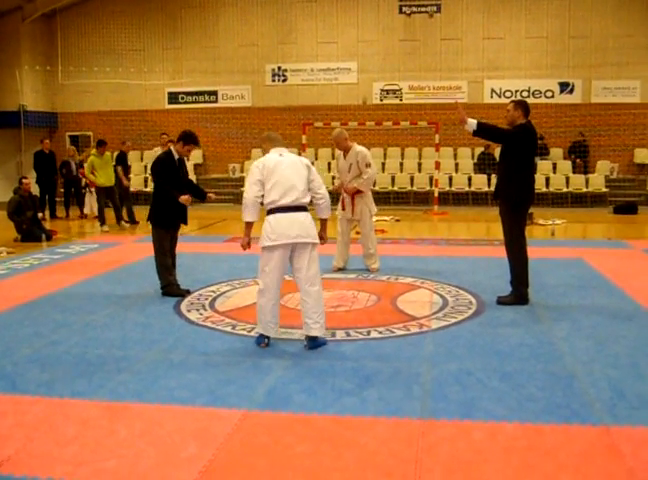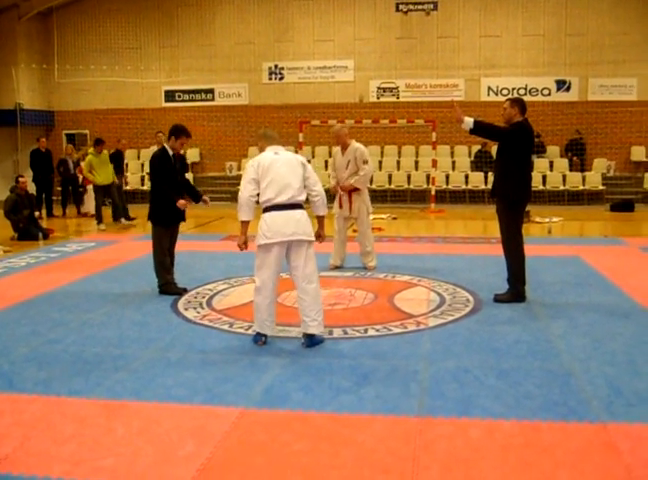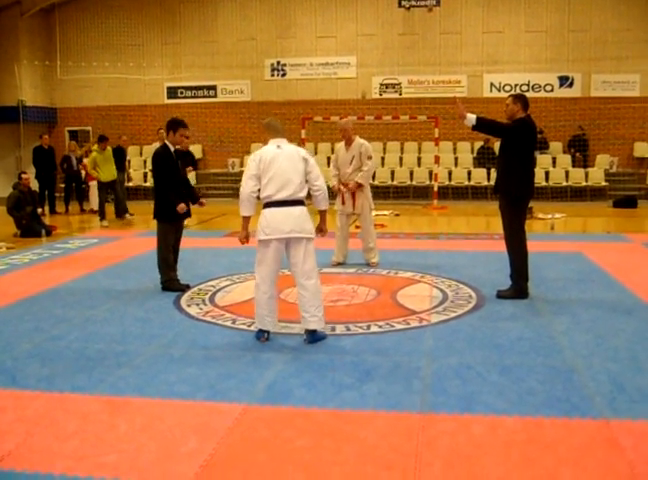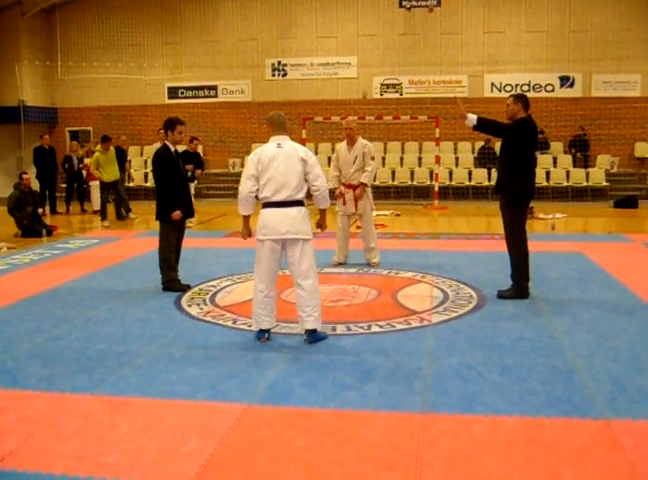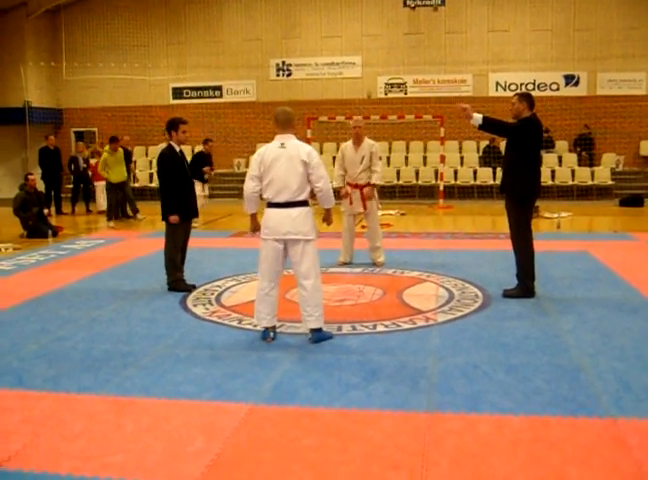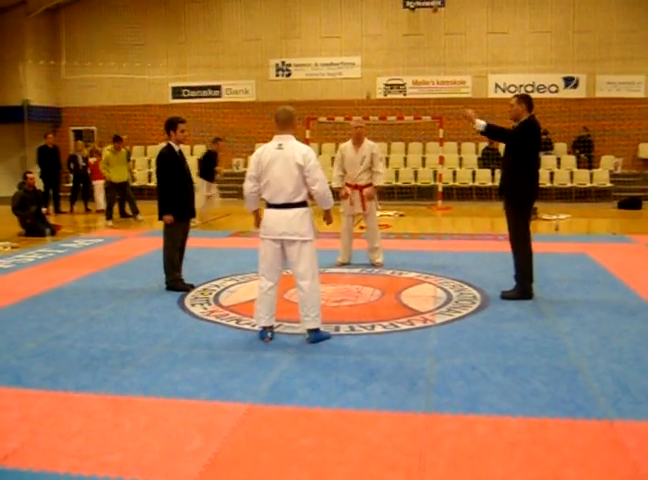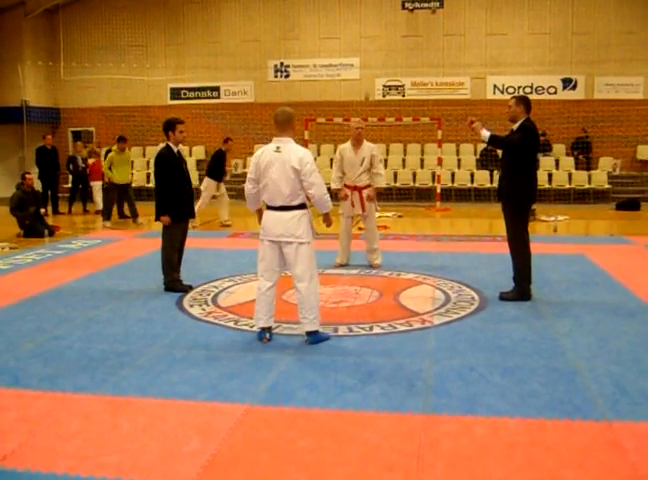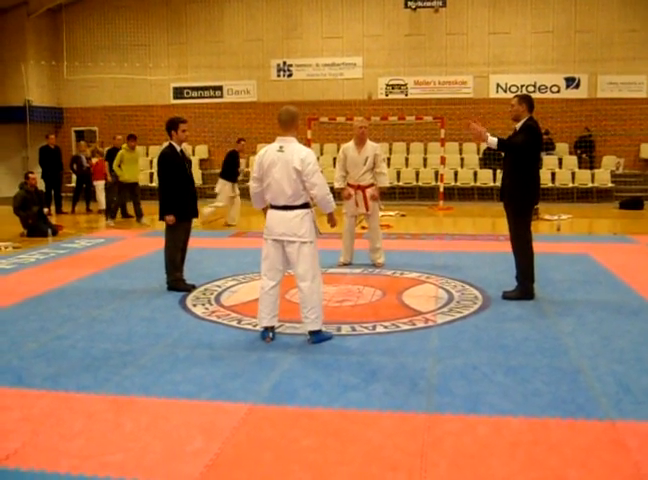
dt=0.1s
person 1, frame 1
left shoulder: (261, 163)
right shoulder: (303, 162)
left elbow: (252, 198)
right elbow: (321, 196)
left wrist: (247, 233)
right wrist: (324, 228)
left hip: (276, 224)
right hip: (303, 222)
left knee: (269, 283)
right knee: (310, 282)
left ankle: (265, 334)
right ankle: (313, 335)
person 1, frame 2
left shoulder: (256, 162)
right shoulder: (298, 159)
left elbow: (247, 197)
right elbow: (317, 193)
left wrist: (243, 232)
right wrist: (321, 226)
left hip: (271, 222)
right hip: (299, 220)
left knee: (266, 281)
right knee: (307, 279)
left ankle: (262, 332)
right ankle: (310, 333)
person 1, frame 3
left shoulder: (258, 156)
right shoulder: (302, 153)
left elbow: (248, 192)
right elbow: (319, 188)
left wrist: (244, 227)
right wrist: (323, 220)
left hip: (271, 218)
right hip: (299, 217)
left knee: (266, 277)
right knee: (307, 275)
left ankle: (264, 329)
right ankle: (312, 329)
person 1, frame 4
left shoulder: (258, 154)
right shoulder: (302, 152)
left elbow: (246, 190)
right elbow: (320, 186)
left wrist: (246, 223)
right wrist: (323, 215)
left hip: (269, 218)
right hip: (296, 216)
left knee: (264, 277)
right knee: (305, 275)
left ankle: (263, 329)
right ankle: (311, 329)
person 1, frame 5
left shoulder: (262, 153)
right shoulder: (306, 151)
left elbow: (251, 190)
right elbow: (323, 186)
left wrist: (253, 219)
right wrist: (328, 213)
left hip: (273, 218)
right hip: (300, 217)
left knee: (268, 276)
right knee: (308, 275)
left ankle: (268, 328)
right ankle: (315, 328)
person 1, frame 6
left shoulder: (261, 153)
right shoulder: (304, 151)
left elbow: (250, 189)
right elbow: (320, 187)
left wrist: (256, 215)
right wrist: (328, 211)
left hip: (271, 219)
right hip: (298, 219)
left knee: (268, 276)
right knee: (306, 276)
left ankle: (266, 327)
right ankle: (313, 329)
person 1, frame 7
left shoulder: (260, 155)
right shoulder: (301, 154)
left elbow: (251, 190)
right elbow: (317, 190)
left wrist: (259, 213)
right wrist: (327, 214)
left hip: (271, 220)
right hip: (296, 220)
left knee: (267, 277)
right knee: (305, 278)
left ankle: (264, 328)
right ankle: (312, 330)
person 1, frame 8
left shoulder: (264, 154)
right shoulder: (304, 154)
left elbow: (255, 189)
right elbow: (319, 190)
right wrist: (331, 214)
left hip: (274, 220)
right hip: (299, 220)
left knee: (270, 276)
right knee: (308, 277)
left ankle: (267, 327)
right ankle: (314, 329)
person 2, frame 1
left shoulder: (525, 131)
right shoulder: (520, 132)
left elbow: (500, 134)
right elbow: (500, 136)
left wrist: (468, 122)
right wrist: (469, 122)
left hip: (516, 195)
right hip: (514, 194)
left knee: (515, 244)
right knee: (515, 243)
left ankle: (519, 293)
right ankle: (519, 291)
person 2, frame 2
left shoulder: (521, 129)
right shoulder: (516, 130)
left elbow: (497, 132)
right elbow: (497, 134)
left wrist: (465, 121)
right wrist: (465, 121)
left hip: (513, 193)
right hip: (510, 192)
left knee: (512, 241)
right knee: (512, 241)
left ankle: (516, 290)
right ankle: (516, 288)
person 2, frame 3
left shoulder: (524, 125)
right shoulder: (519, 126)
left elbow: (500, 129)
right elbow: (500, 130)
left wrist: (467, 117)
right wrist: (468, 117)
left hip: (516, 190)
right hip: (513, 188)
left knee: (515, 238)
right knee: (514, 237)
left ankle: (519, 287)
right ankle: (519, 284)
person 2, frame 4
left shoulder: (525, 125)
right shoulder: (519, 126)
left elbow: (500, 128)
right elbow: (500, 130)
left wrist: (468, 117)
right wrist: (468, 117)
left hip: (517, 190)
right hip: (514, 188)
left knee: (516, 238)
right knee: (515, 237)
left ankle: (520, 287)
right ankle: (520, 284)
person 2, frame 5
left shoulder: (530, 124)
right shoulder: (525, 125)
left elbow: (506, 128)
right elbow: (505, 130)
left wrist: (474, 117)
right wrist: (474, 117)
left hip: (523, 189)
right hip: (519, 188)
left knee: (521, 237)
right knee: (521, 236)
left ankle: (526, 286)
right ankle: (525, 284)
person 2, frame 6
left shoulder: (530, 126)
right shoulder: (524, 127)
left elbow: (507, 134)
right elbow: (506, 135)
left wrist: (478, 122)
right wrist: (478, 122)
left hip: (521, 191)
right hip: (517, 190)
left knee: (520, 238)
right knee: (519, 238)
left ankle: (524, 287)
right ankle: (524, 285)
person 2, frame 7
left shoulder: (527, 129)
right shoulder: (521, 129)
left elbow: (510, 144)
right elbow: (507, 143)
left wrist: (483, 133)
right wrist: (480, 130)
left hip: (519, 193)
right hip: (515, 192)
left knee: (518, 240)
right knee: (518, 240)
left ankle: (522, 289)
right ankle: (522, 286)
person 2, frame 8
left shoulder: (530, 128)
right shoulder: (522, 128)
left elbow: (516, 146)
right elbow: (508, 145)
left wrist: (487, 139)
right wrist: (484, 135)
left hip: (522, 192)
right hip: (517, 191)
left knee: (521, 239)
right knee: (520, 239)
left ankle: (525, 288)
right ankle: (525, 285)
person 3, frame 1
left shoulder: (180, 161)
right shoulder: (162, 160)
left elbow: (186, 183)
right elbow: (161, 187)
left wrist: (204, 195)
right wrist: (178, 197)
left hip: (174, 214)
right hip: (162, 214)
left knee: (170, 251)
right knee: (163, 251)
left ankle: (171, 284)
right ankle: (168, 285)
person 3, frame 2
left shoulder: (174, 157)
right shoulder: (158, 157)
left elbow: (182, 181)
right elbow: (159, 186)
left wrist: (199, 196)
right wrist: (176, 200)
left hip: (173, 211)
right hip: (162, 212)
left knee: (169, 249)
right knee: (161, 249)
left ankle: (168, 282)
right ankle: (165, 284)
person 3, frame 3
left shoulder: (176, 154)
right shoulder: (160, 154)
right elbow: (162, 183)
left wrist: (195, 198)
right wrist: (176, 203)
left hip: (178, 208)
right hip: (168, 209)
left knee: (174, 246)
right knee: (166, 246)
left ankle: (172, 279)
right ankle: (168, 280)
person 3, frame 4
left shoulder: (175, 153)
right shoulder: (161, 155)
right elbow: (162, 186)
left wrist: (184, 206)
right wrist: (172, 208)
left hip: (180, 208)
right hip: (170, 210)
left knee: (176, 246)
right knee: (168, 246)
left ankle: (173, 279)
right ankle: (169, 281)
person 3, frame 5
left shoulder: (179, 154)
right shoulder: (166, 155)
right elbow: (166, 186)
left wrist: (190, 208)
right wrist: (171, 211)
left hip: (185, 209)
right hip: (176, 211)
left knee: (182, 247)
right knee: (174, 247)
left ankle: (178, 279)
right ankle: (174, 281)
person 3, frame 6
left shoulder: (178, 153)
right shoulder: (165, 155)
right elbow: (164, 186)
left wrist: (189, 208)
right wrist: (166, 211)
left hip: (183, 208)
right hip: (174, 210)
left knee: (180, 246)
right knee: (172, 246)
left ankle: (177, 278)
right ankle: (172, 280)
person 3, frame 7
left shoulder: (177, 154)
right shoulder: (164, 155)
right elbow: (161, 187)
left wrist: (188, 208)
right wrist: (164, 212)
left hip: (182, 210)
right hip: (172, 211)
left knee: (179, 247)
right knee: (170, 246)
left ankle: (175, 279)
right ankle: (171, 281)
person 3, frame 8
left shoulder: (181, 153)
right shoulder: (167, 155)
right elbow: (165, 186)
left wrist: (190, 207)
right wrist: (168, 211)
left hip: (185, 208)
right hip: (174, 210)
left knee: (182, 246)
right knee: (174, 245)
left ankle: (178, 278)
right ankle: (174, 281)
person 4, frame 1
left shoulder: (361, 152)
right shoulder: (340, 155)
left elbow: (370, 174)
left wrist: (356, 187)
right wrist: (338, 184)
left hip: (361, 197)
right hip: (346, 197)
left knee: (367, 232)
right knee: (342, 232)
left ankle: (372, 263)
right ankle: (339, 262)
person 4, frame 2
left shoulder: (359, 149)
right shoulder: (336, 152)
left elbow: (366, 172)
left wrist: (351, 185)
right wrist: (334, 183)
left hip: (358, 195)
right hip: (342, 195)
left knee: (364, 229)
right knee: (339, 230)
left ankle: (369, 261)
right ankle: (337, 260)
person 4, frame 3
left shoulder: (363, 145)
right shoulder: (338, 148)
left elbow: (369, 168)
right elbow: (334, 168)
left wrist: (356, 184)
right wrist: (336, 184)
left hip: (360, 191)
right hip: (344, 192)
left knee: (367, 226)
right knee: (341, 226)
left ankle: (371, 257)
right ankle: (339, 257)
person 4, frame 4
left shoulder: (366, 146)
right shoulder: (339, 148)
left elbow: (370, 169)
right elbow: (334, 170)
left wrist: (362, 187)
right wrist: (336, 188)
left hip: (361, 190)
right hip: (345, 191)
left knee: (368, 226)
right knee: (342, 226)
left ankle: (372, 257)
right ankle: (340, 257)
person 4, frame 5
left shoulder: (372, 146)
right shoulder: (344, 147)
left elbow: (377, 169)
right elbow: (339, 169)
left wrist: (371, 187)
right wrist: (341, 187)
left hip: (367, 190)
right hip: (350, 191)
left knee: (373, 225)
right knee: (348, 226)
left ankle: (378, 257)
right ankle: (346, 257)
person 4, frame 6
left shoulder: (372, 147)
right shoulder: (343, 148)
left elbow: (378, 169)
right elbow: (338, 170)
left wrist: (374, 188)
right wrist: (340, 188)
left hip: (366, 191)
right hip: (349, 191)
left knee: (372, 226)
right knee: (346, 226)
left ankle: (376, 257)
right ankle: (344, 257)
person 4, frame 7
left shoulder: (372, 148)
right shoulder: (342, 149)
left elbow: (378, 171)
right elbow: (337, 171)
left wrist: (374, 189)
right wrist: (339, 190)
left hip: (366, 192)
right hip: (348, 193)
left knee: (371, 227)
right knee: (345, 228)
left ankle: (374, 259)
right ankle: (342, 258)
person 4, frame 8
left shoulder: (374, 148)
right shoulder: (345, 148)
left elbow: (381, 170)
right elbow: (340, 171)
left wrist: (378, 189)
right wrist: (343, 189)
left hip: (369, 192)
right hip: (351, 192)
left knee: (374, 226)
right knee: (348, 227)
left ankle: (377, 258)
right ankle: (346, 258)
